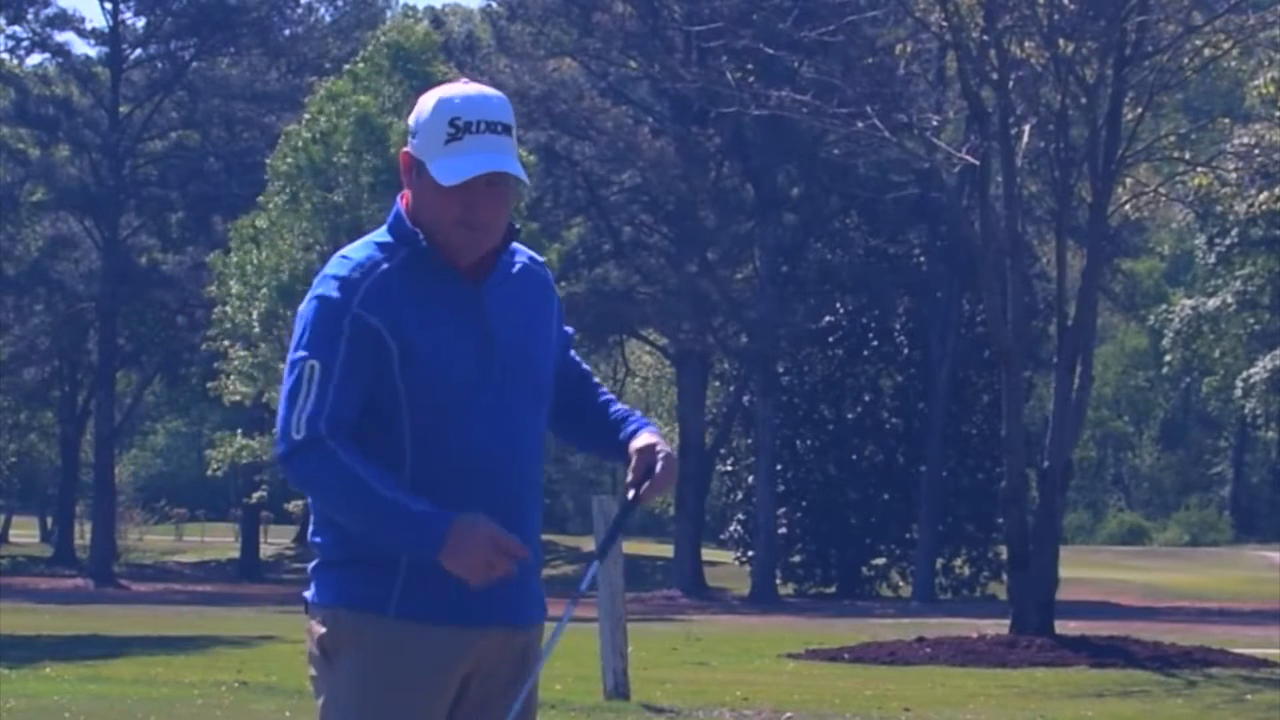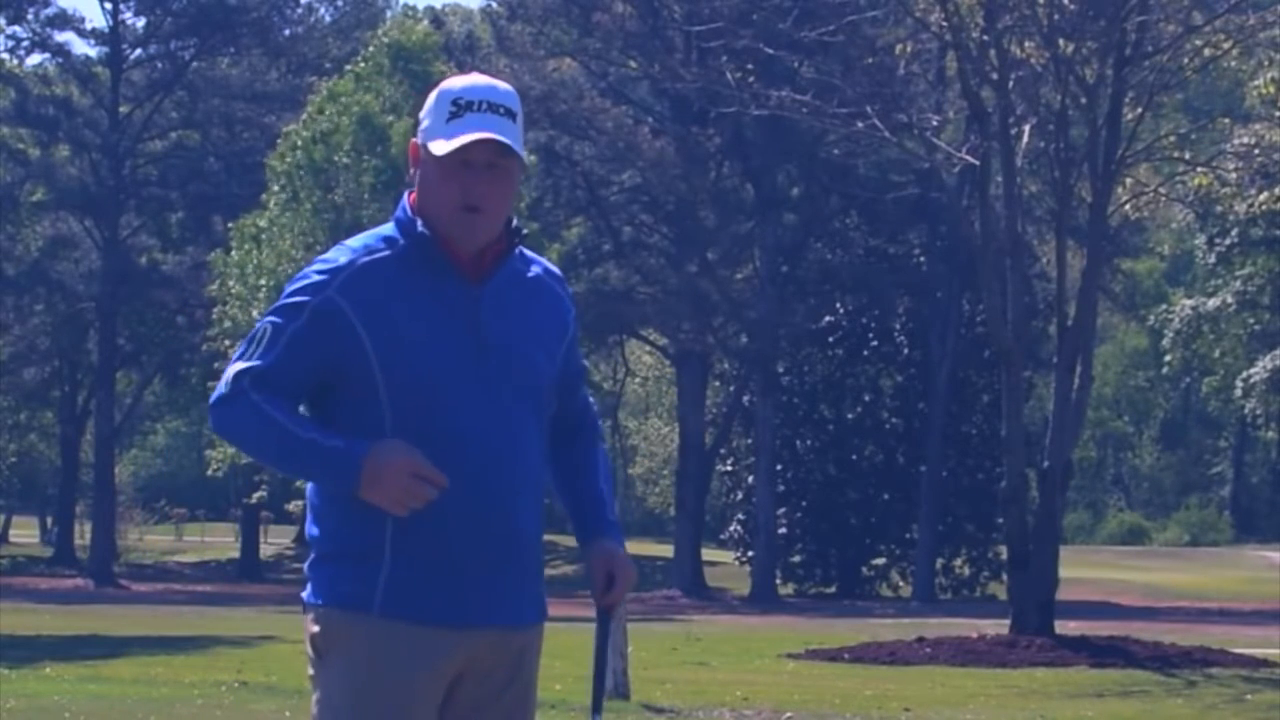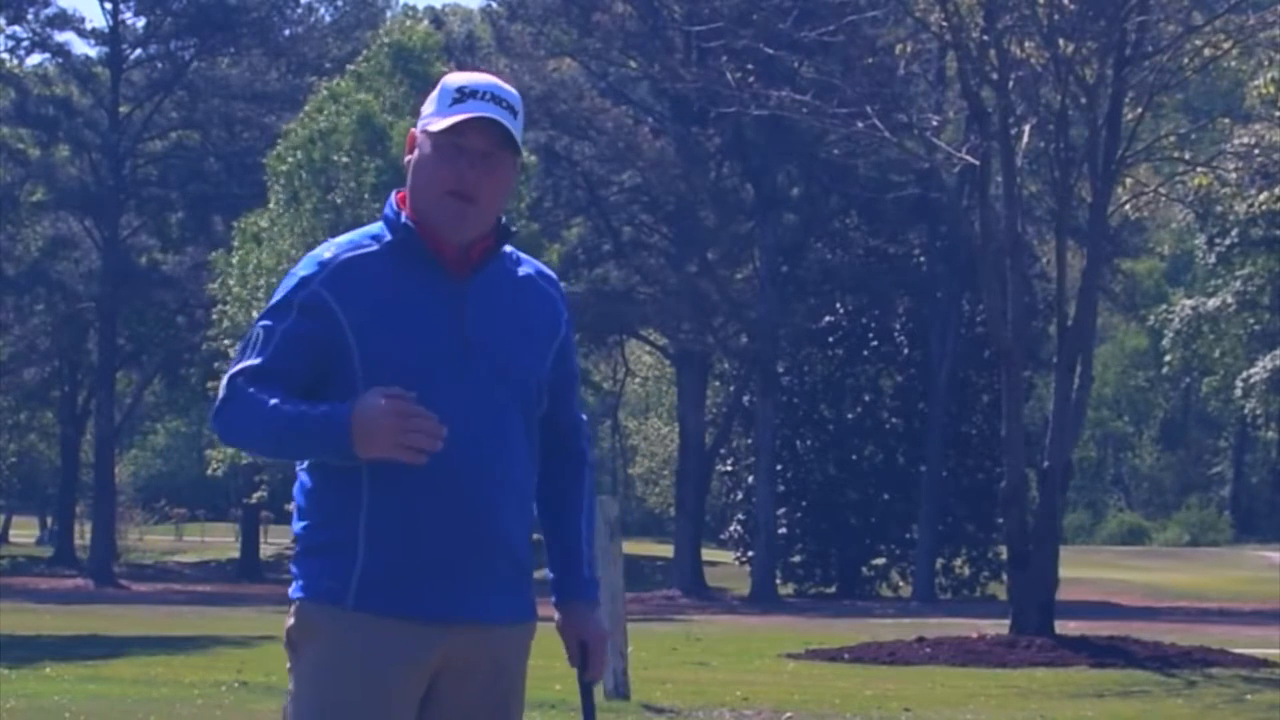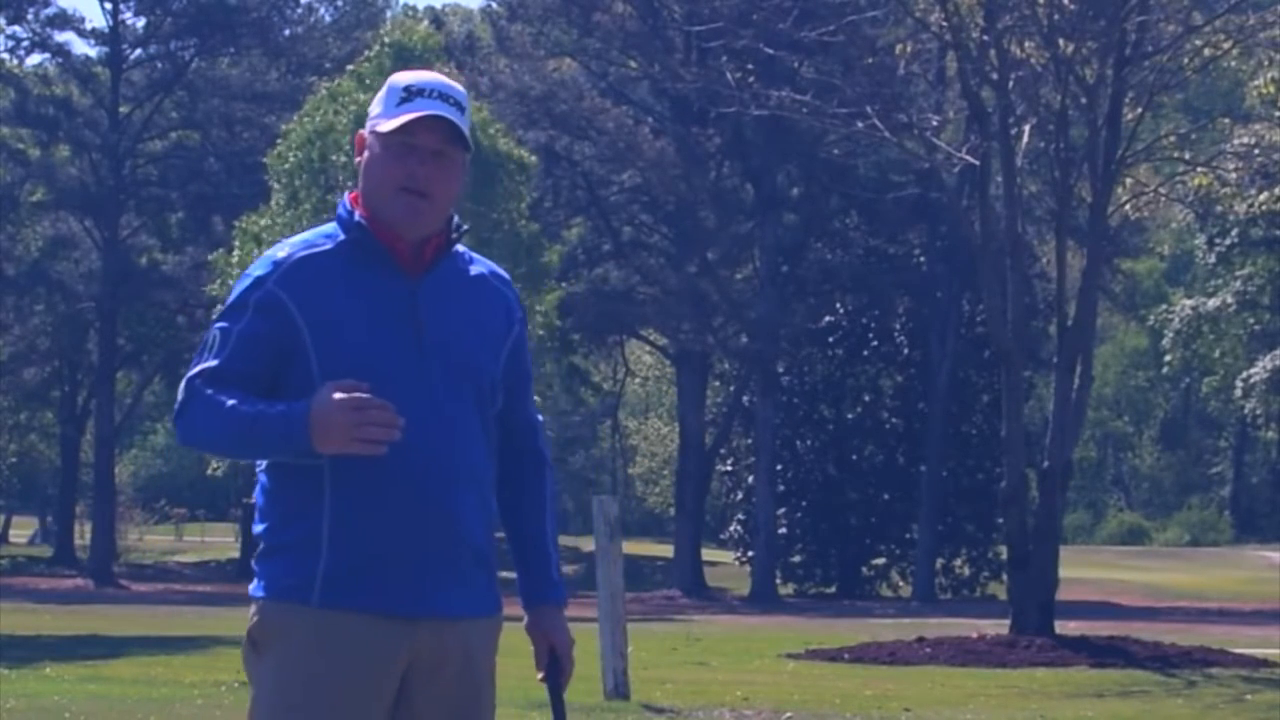
dt=0.4s
person 1, frame 1
left shoulder: (529, 281)
right shoulder: (356, 291)
left elbow: (567, 390)
right elbow: (307, 446)
left wrist: (633, 433)
right wrist: (436, 533)
left hip: (507, 614)
right hip: (383, 616)
person 1, frame 2
left shoulder: (545, 292)
right shoulder: (347, 283)
left elbow: (572, 427)
right elbow: (236, 403)
left wrist: (599, 531)
right wrist: (355, 461)
left hip: (508, 618)
right hip: (376, 615)
person 1, frame 3
left shoulder: (540, 297)
right shoulder: (335, 277)
left elbow: (564, 453)
right elbow: (238, 407)
left wrist: (577, 591)
right wrist: (346, 429)
left hip: (495, 616)
right hip: (356, 612)
person 1, frame 4
left shoulder: (493, 295)
right shoulder: (289, 277)
left elbow: (522, 455)
right elbow: (197, 407)
left wrist: (544, 595)
right wrist: (304, 426)
left hip: (461, 613)
right hip: (319, 610)
